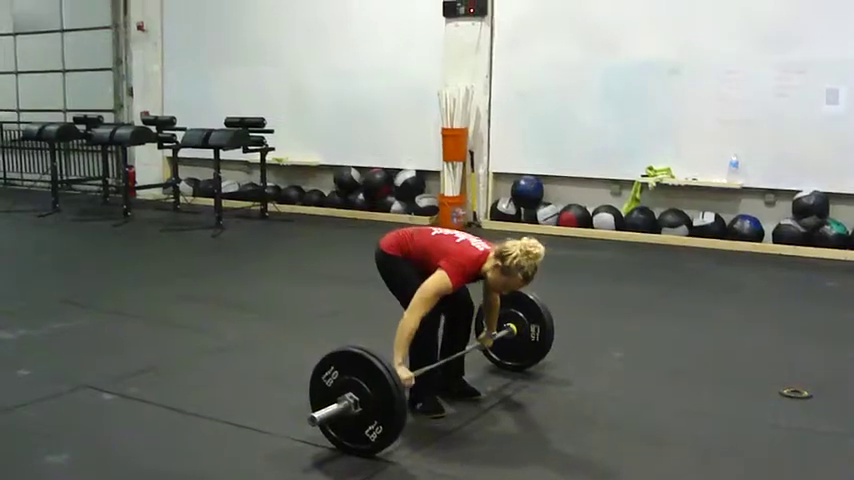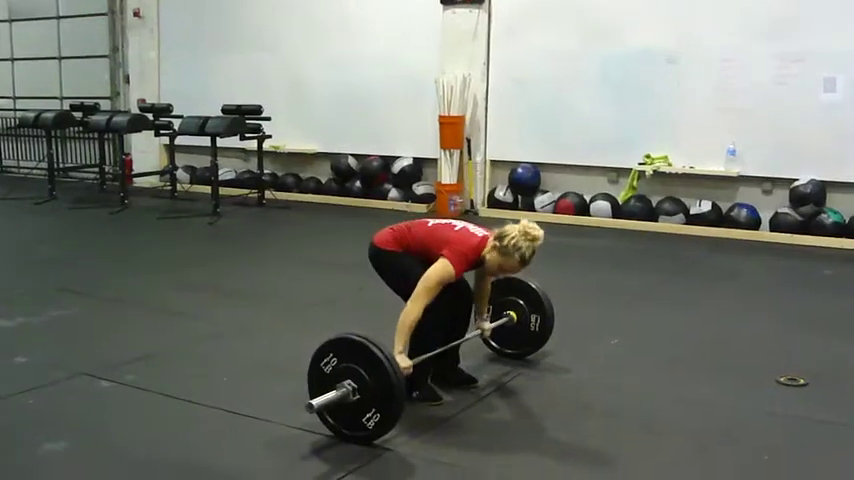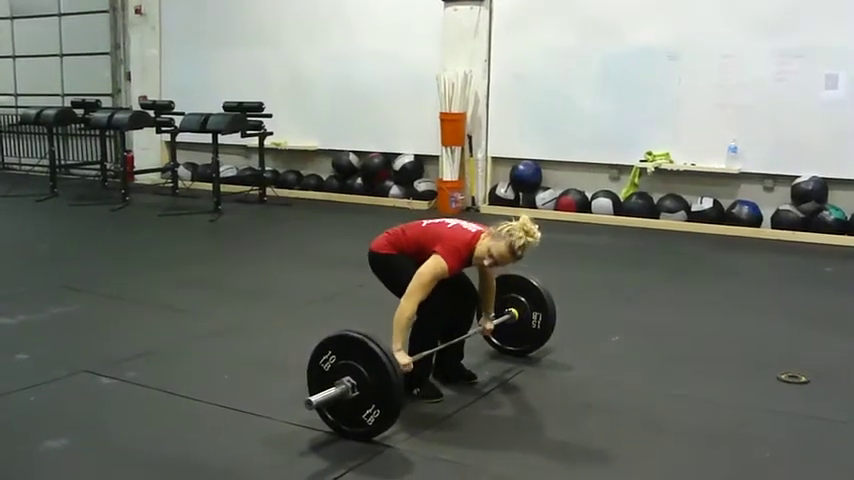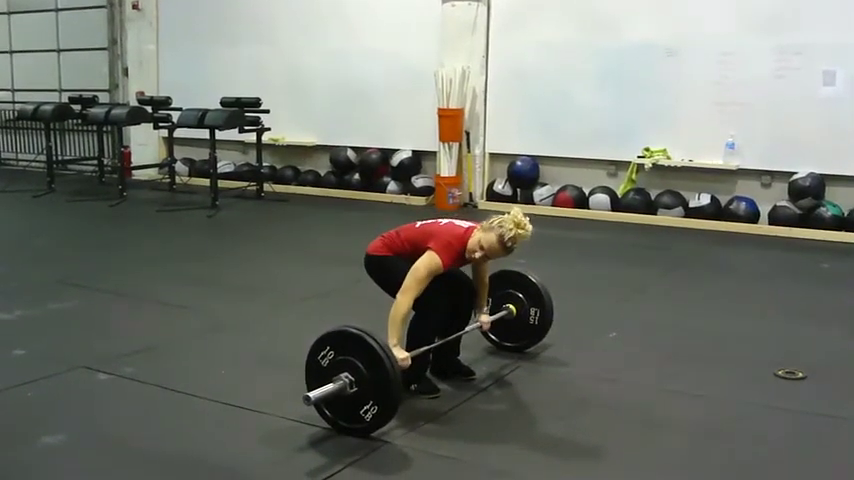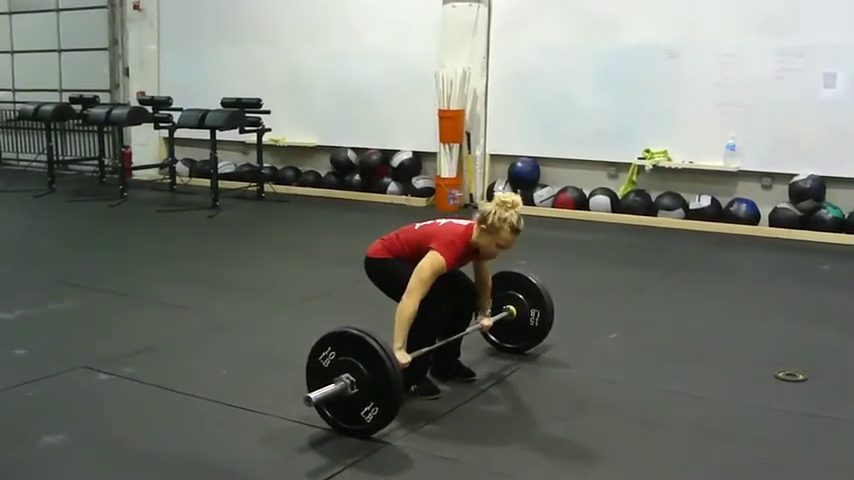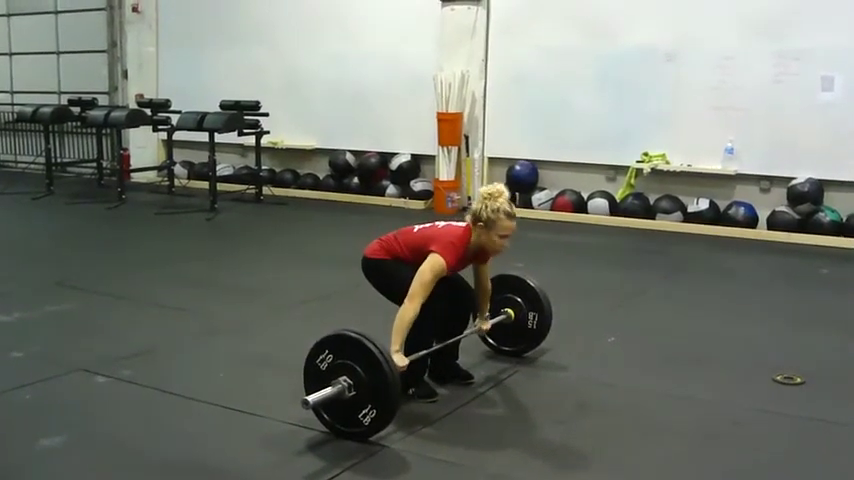
dt=0.4s
person 1, frame 1
left shoulder: (495, 259)
right shoulder: (461, 266)
left elbow: (491, 298)
right elbow: (412, 315)
left wrist: (489, 333)
right wrist: (399, 366)
left hip: (420, 254)
right hip: (394, 254)
left knee: (463, 309)
right knee: (429, 315)
left ankle: (450, 381)
right ankle: (420, 395)
person 1, frame 2
left shoulder: (489, 245)
right shoulder: (462, 253)
left elbow: (482, 281)
right elbow: (415, 304)
left wrist: (482, 318)
right wrist: (399, 354)
left hip: (416, 250)
right hip: (387, 249)
left knee: (463, 298)
right knee: (437, 306)
left ankle: (445, 369)
right ankle: (414, 382)
person 1, frame 3
left shoulder: (490, 243)
right shoulder: (455, 249)
left elbow: (487, 283)
right elbow: (409, 300)
left wrist: (488, 317)
right wrist: (398, 351)
left hip: (416, 254)
right hip: (386, 254)
left knee: (467, 297)
right knee: (436, 305)
left ankle: (448, 366)
right ankle: (414, 379)
person 1, frame 4
left shoulder: (483, 241)
right shoulder: (449, 245)
left elbow: (481, 280)
right elbow: (405, 296)
left wrist: (482, 311)
right wrist: (394, 347)
left hip: (413, 256)
right hip: (382, 256)
left knee: (465, 294)
right knee: (434, 302)
left ankle: (445, 362)
right ankle: (412, 375)
person 1, frame 5
left shoulder: (479, 239)
right shoulder: (451, 244)
left elbow: (483, 281)
right elbow: (410, 298)
left wrist: (484, 314)
right wrist: (398, 349)
left hip: (414, 258)
right hip: (382, 259)
left knee: (467, 295)
right knee: (435, 303)
left ankle: (445, 363)
right ankle: (411, 376)
person 1, frame 6
left shoulder: (479, 242)
right shoulder: (450, 246)
left elbow: (483, 285)
right elbow: (411, 302)
left wrist: (483, 317)
right wrist: (396, 353)
left hip: (411, 260)
right hip: (380, 260)
left knee: (463, 297)
right knee: (432, 305)
left ankle: (443, 365)
right ankle: (409, 378)
